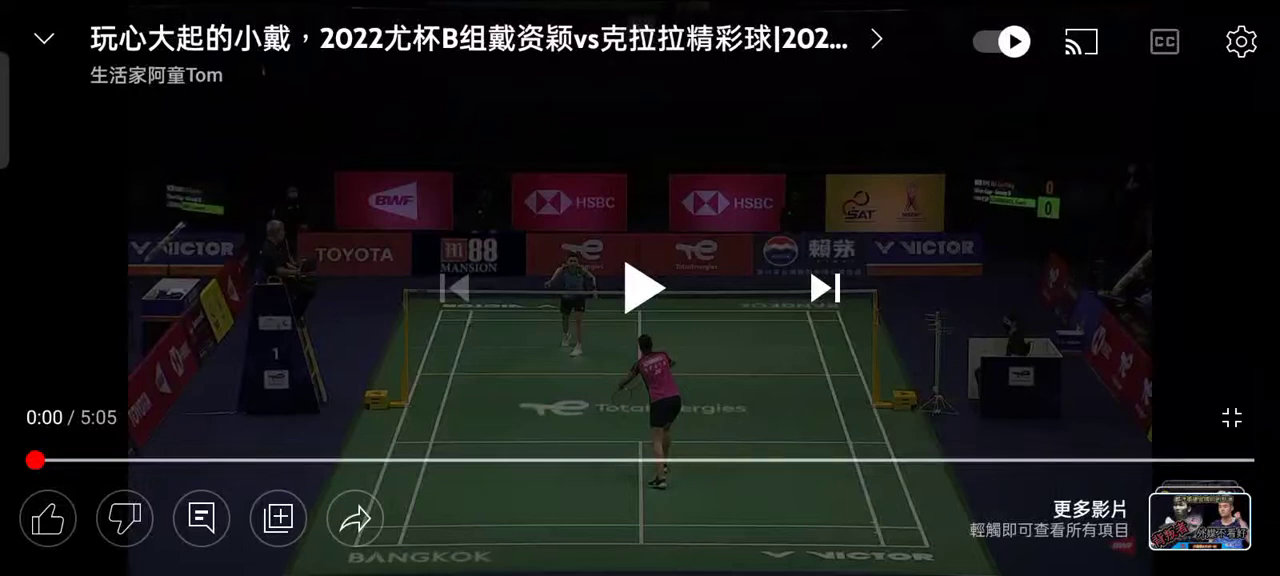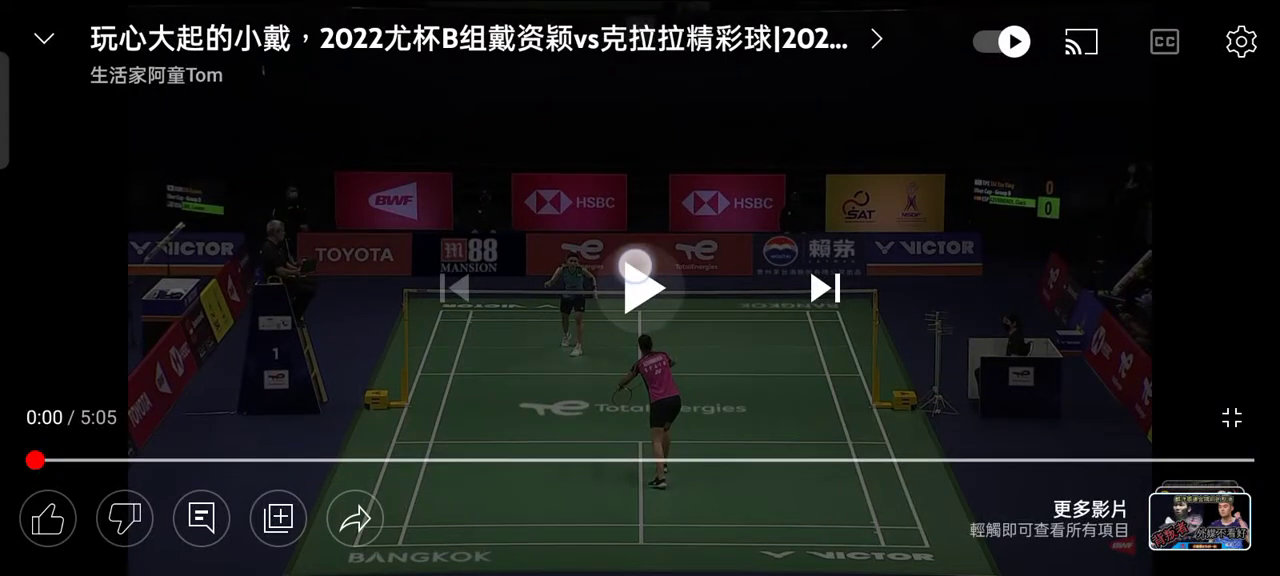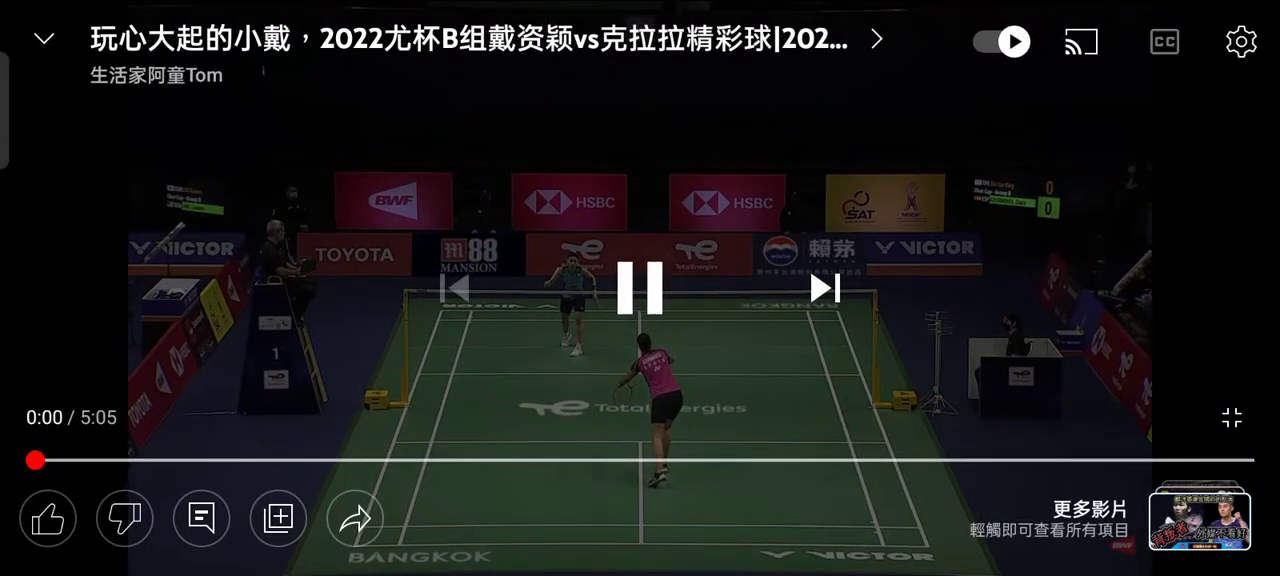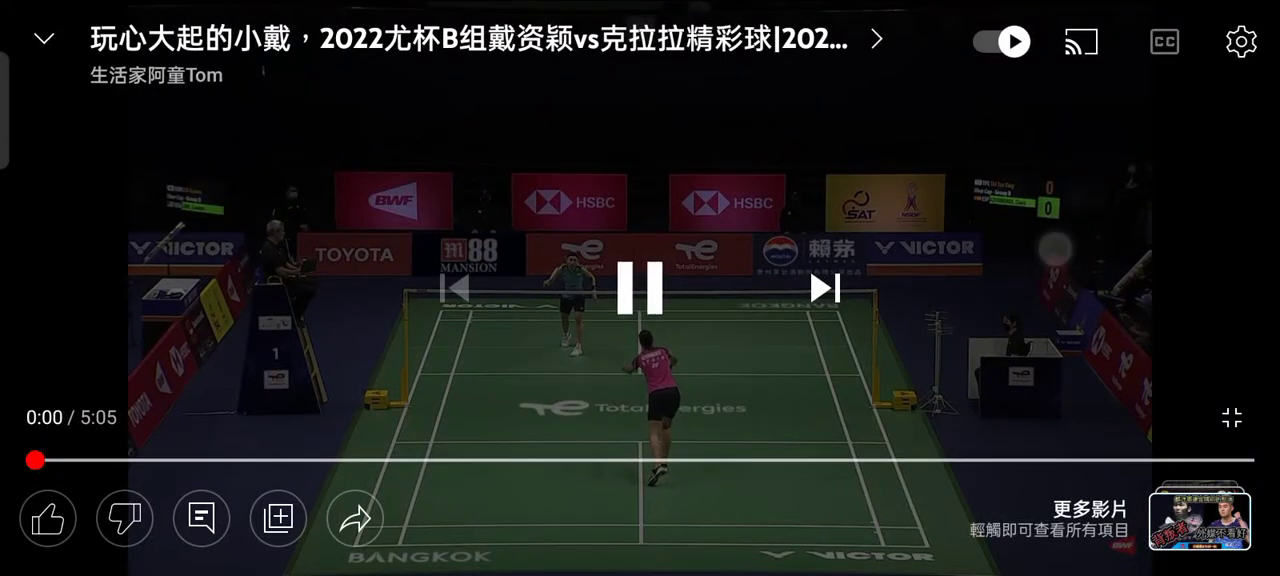
dt=0.5s
person 1, frame 1
left shoulder: (640, 364)
right shoulder: (663, 355)
left elbow: (626, 380)
right elbow: (673, 363)
left wrist: (620, 386)
left hip: (659, 402)
right hip: (675, 399)
left knee: (657, 440)
right knee: (666, 430)
left ankle: (661, 478)
right ankle: (664, 464)
person 1, frame 2
left shoulder: (640, 364)
right shoulder: (663, 355)
left elbow: (625, 380)
right elbow: (672, 363)
left wrist: (620, 386)
left hip: (659, 402)
right hip: (675, 399)
left knee: (657, 441)
right knee: (665, 430)
left ankle: (661, 478)
right ankle: (663, 465)
person 1, frame 3
left shoulder: (639, 362)
right shoulder: (662, 353)
left elbow: (625, 380)
right elbow: (671, 360)
left wrist: (621, 383)
left hip: (660, 398)
right hip: (677, 395)
left knee: (657, 437)
right knee: (666, 429)
left ankle: (659, 472)
right ankle: (663, 465)
person 1, frame 4
left shoulder: (640, 358)
right shoulder: (663, 351)
left elbow: (628, 370)
right elbow: (674, 360)
left wrist: (625, 366)
left hip: (656, 395)
right hip: (673, 392)
left knee: (654, 433)
right knee: (666, 427)
left ankle: (657, 466)
right ankle: (664, 463)
